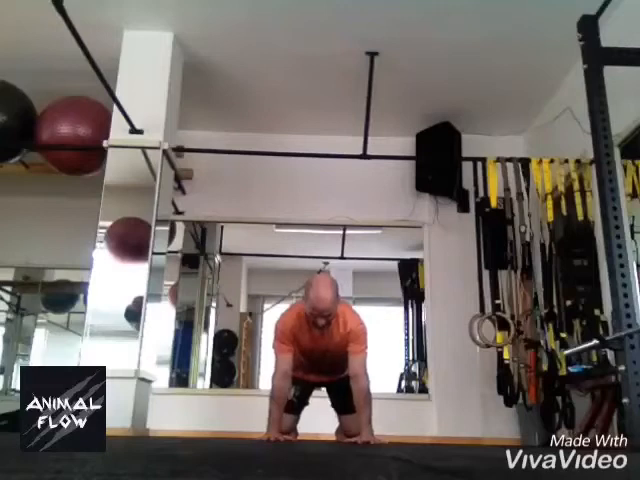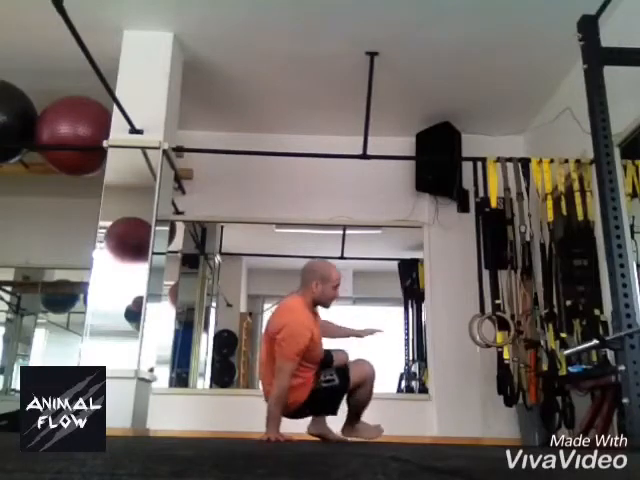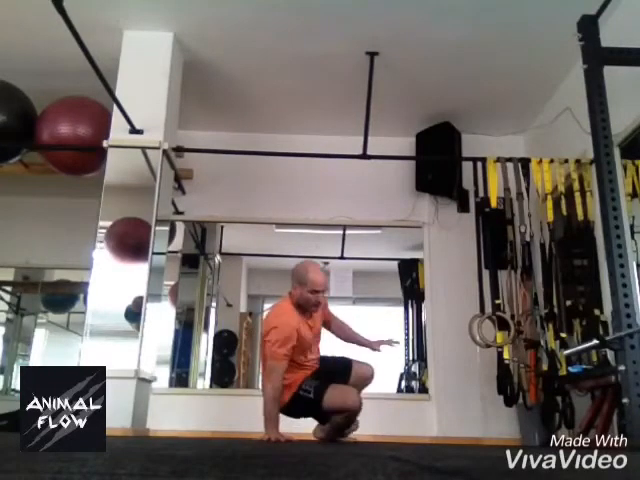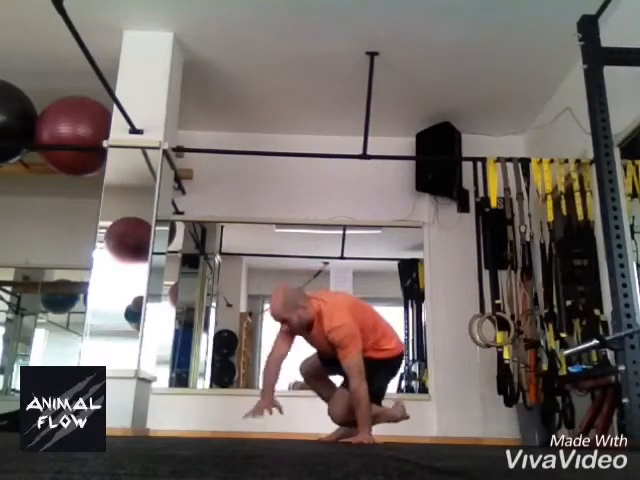
dt=1s
person 1, frame 1
left shoulder: (353, 324)
right shoulder: (288, 322)
left elbow: (358, 376)
right elbow: (282, 375)
left wrist: (366, 430)
right wrist: (272, 428)
left hip: (340, 373)
right hip: (300, 372)
left knee: (354, 432)
right knee: (284, 430)
left ankle: (342, 431)
right ankle: (291, 431)
person 1, frame 2
left shoulder: (306, 304)
right shoulder: (294, 322)
left elbow: (319, 326)
right elbow: (283, 379)
left wrist: (356, 332)
right wrist: (272, 431)
right hip: (295, 396)
left knee: (341, 358)
right knee: (365, 370)
left ankle: (318, 425)
right ankle: (352, 427)
person 1, frame 3
left shoulder: (316, 305)
right shoulder: (282, 322)
left elbow: (333, 323)
right elbow: (273, 378)
left wrist: (369, 344)
right wrist: (272, 430)
left hip: (311, 367)
right hip: (291, 389)
left knee: (366, 373)
right knee: (352, 401)
left ankle: (331, 424)
right ankle: (327, 431)
person 1, frame 4
left shoulder: (337, 322)
right shoulder: (292, 316)
left elbow: (357, 380)
right elbow: (276, 356)
left wrist: (364, 433)
right wrist: (266, 397)
left hip: (384, 353)
left knee: (339, 414)
right knee: (308, 370)
left ankle: (392, 414)
